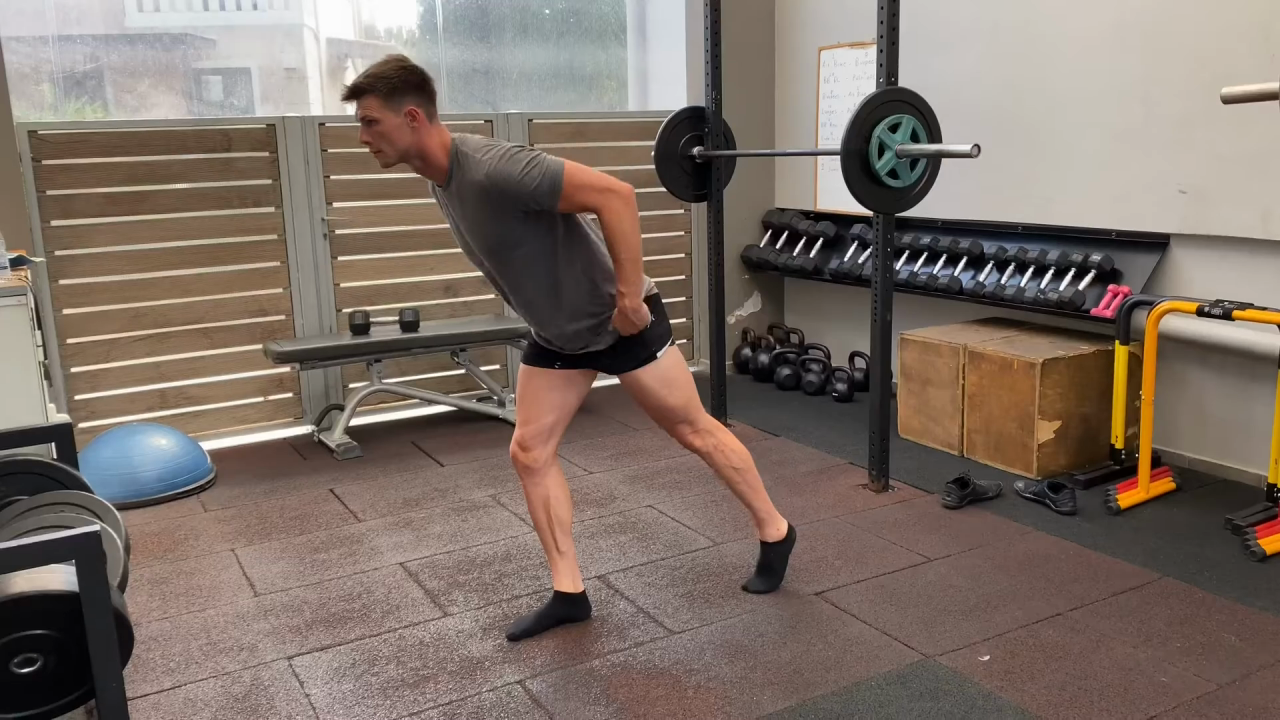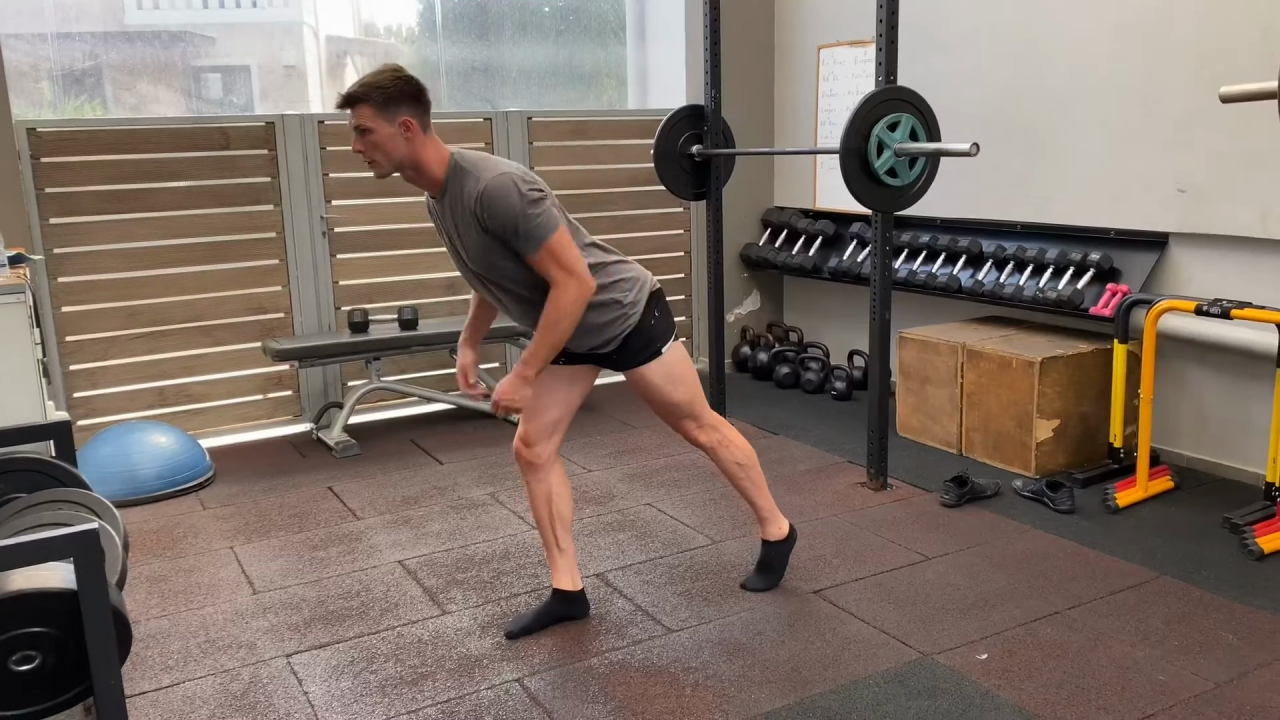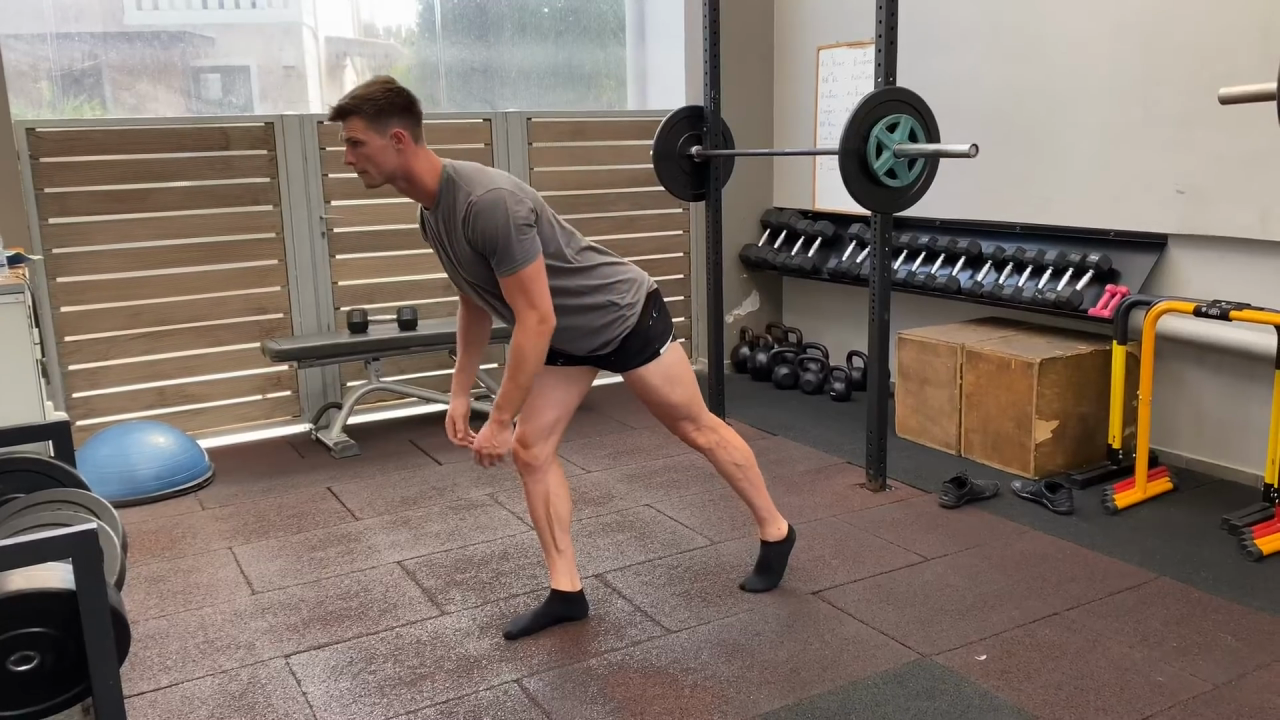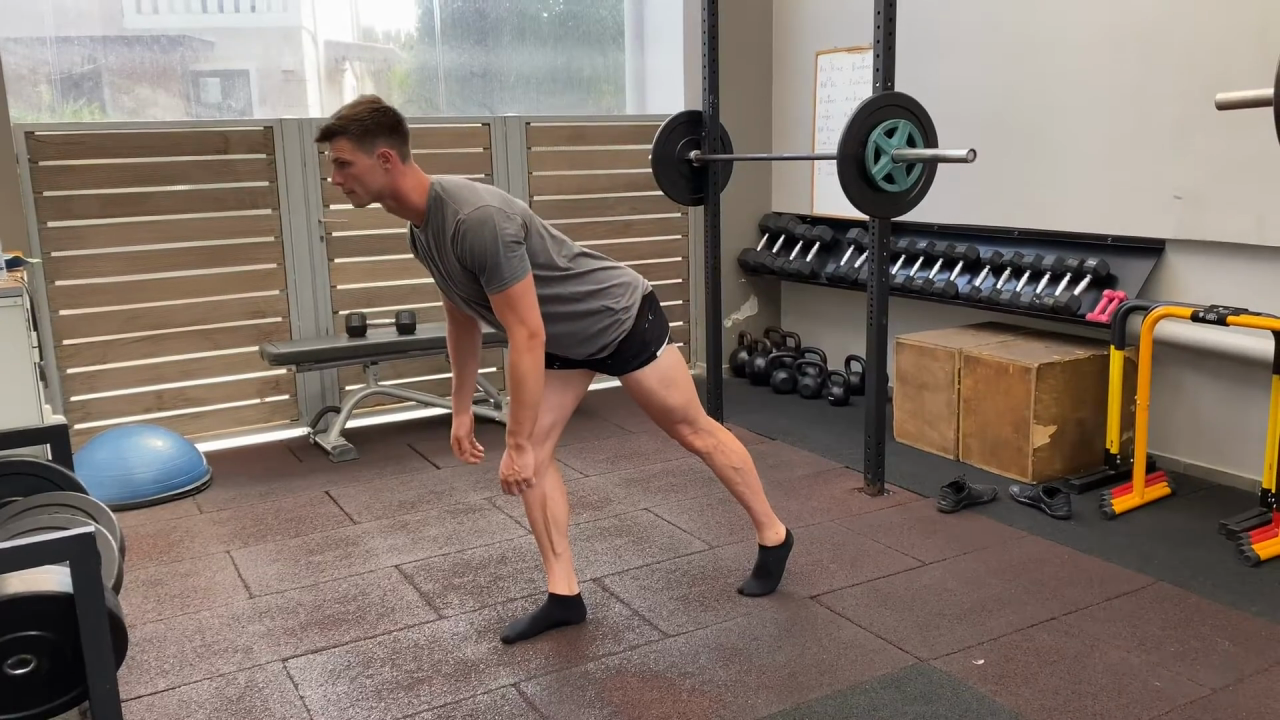
dt=0.4s
person 1, frame 1
left shoulder: (495, 169)
right shoulder: (440, 181)
left elbow: (615, 196)
left wrist: (629, 298)
left hip: (620, 320)
right hip: (557, 332)
left knee: (694, 430)
right knee: (529, 452)
left ankle: (775, 531)
right ankle: (568, 592)
person 1, frame 2
left shoulder: (497, 189)
right shoulder: (438, 198)
left elbow: (577, 283)
left wrist: (524, 376)
right wrist: (468, 344)
left hip: (622, 313)
right hip: (564, 327)
left knee: (700, 427)
right knee: (532, 449)
left ankle: (776, 531)
right ankle: (567, 590)
person 1, frame 3
left shoulder: (489, 203)
right shoulder: (431, 211)
left elbow: (536, 320)
right elbow: (476, 303)
left wrist: (501, 422)
right wrist: (460, 394)
left hip: (623, 315)
right hip: (566, 336)
left knee: (697, 428)
right knee: (532, 452)
left ankle: (775, 531)
right ankle: (566, 592)
person 1, frame 4
left shoulder: (478, 220)
right shoulder: (421, 227)
left elbow: (527, 337)
right elbow: (463, 319)
left wrist: (516, 445)
right wrist: (461, 410)
left hip: (620, 318)
right hip: (563, 337)
left knee: (694, 431)
right knee: (534, 457)
left ankle: (773, 536)
right ankle: (564, 595)
